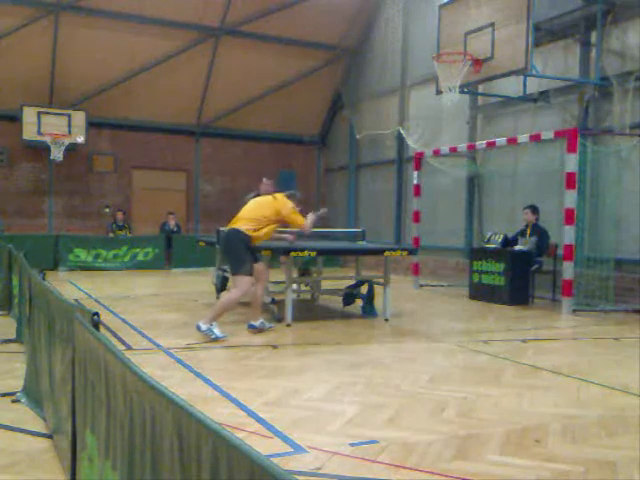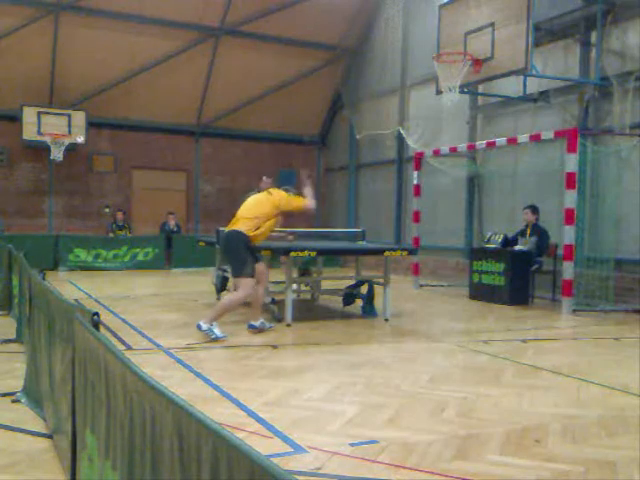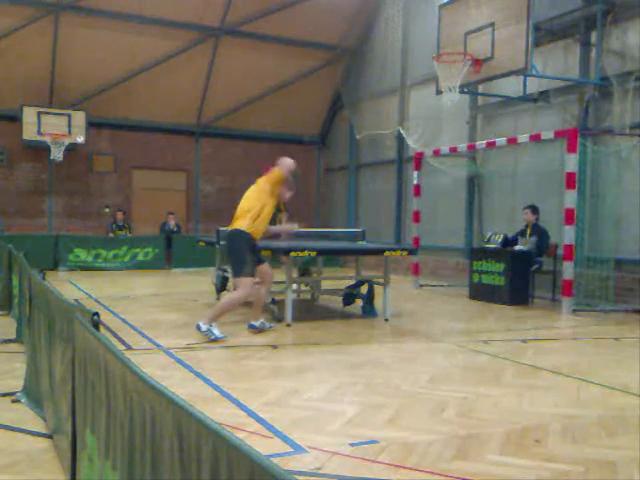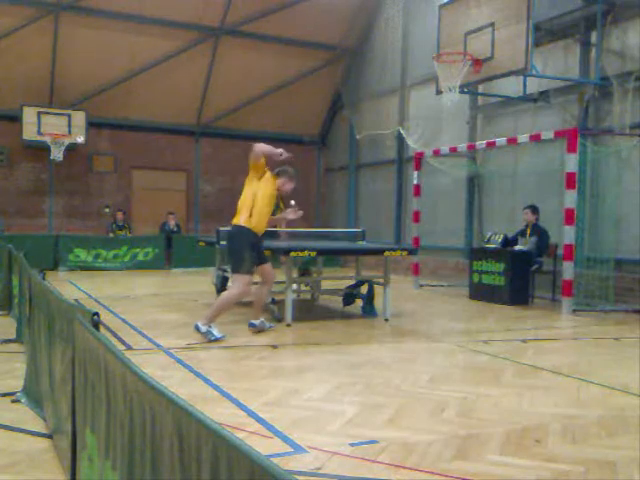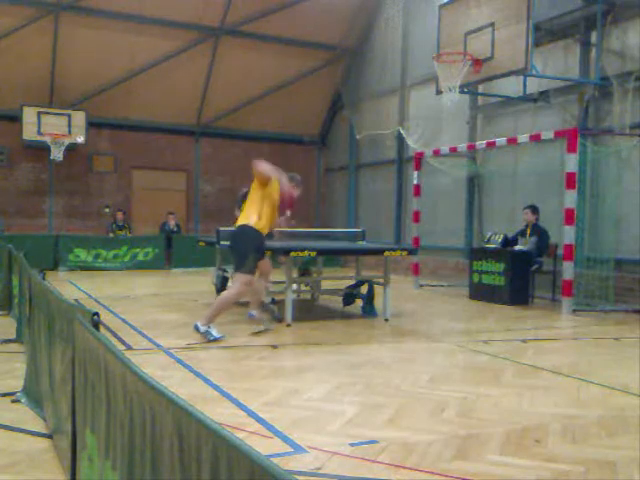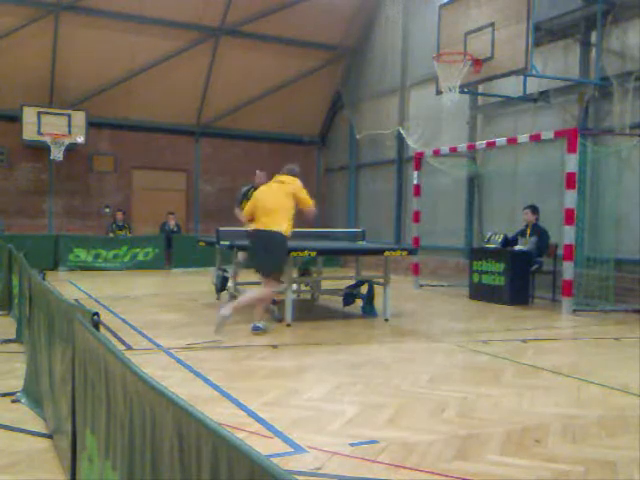
dt=0.2s
person 1, frame 1
left shoulder: (271, 200)
right shoulder: (285, 204)
right elbow: (306, 228)
left wrist: (282, 236)
right wrist: (311, 217)
left hip: (238, 238)
right hip: (237, 240)
left knee: (262, 275)
right knee: (242, 288)
left ankle: (256, 321)
right ankle: (207, 324)
person 1, frame 2
left shoulder: (266, 197)
right shoulder: (281, 197)
right elbow: (310, 206)
right wrist: (308, 192)
left hip: (240, 240)
right hip: (237, 241)
left knee: (262, 276)
right knee: (246, 291)
left ankle: (256, 321)
right ankle: (207, 323)
person 1, frame 3
left shoulder: (267, 195)
right shoulder: (267, 184)
right elbow: (289, 165)
left wrist: (280, 229)
right wrist: (283, 164)
left hip: (247, 241)
right hip: (240, 239)
left knee: (266, 277)
right knee: (245, 291)
left ankle: (256, 322)
right ankle: (206, 324)
person 1, frame 4
left shoulder: (271, 189)
right shoulder: (260, 175)
right elbow: (256, 149)
left wrist: (283, 217)
right wrist: (277, 152)
left hip: (252, 237)
right hip: (242, 235)
left knee: (269, 279)
right knee: (241, 288)
left ankle: (256, 320)
right ankle: (205, 324)
person 1, frame 5
left shoulder: (275, 193)
right shoulder: (266, 180)
right elbow: (258, 166)
right wrist: (279, 179)
left hip: (249, 235)
right hip: (248, 234)
left knee: (265, 271)
right knee: (240, 287)
left ankle: (254, 312)
right ankle: (204, 324)
person 1, frame 6
left shoulder: (262, 189)
right shoulder: (294, 184)
left elbow: (245, 217)
right elbow: (311, 212)
right wrist: (291, 208)
left hip: (256, 236)
right hip: (275, 238)
left knee: (268, 282)
right knee: (269, 288)
left ankle: (258, 322)
right ankle: (230, 309)
